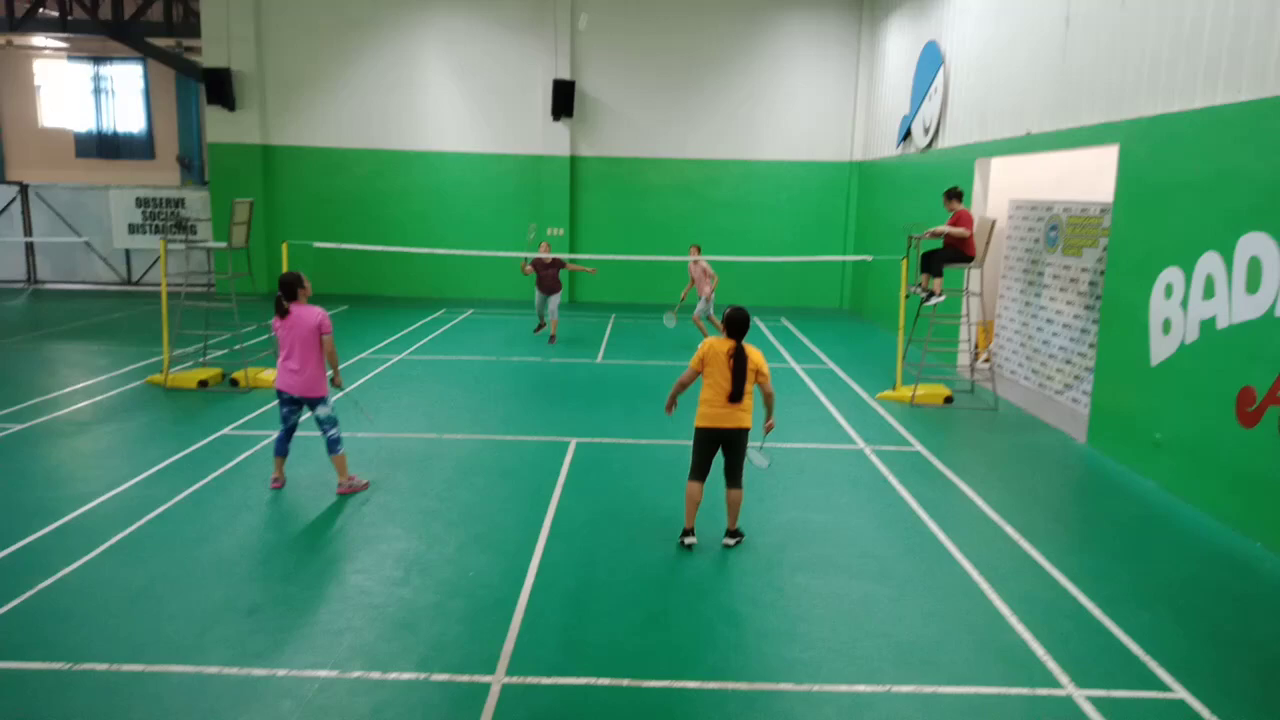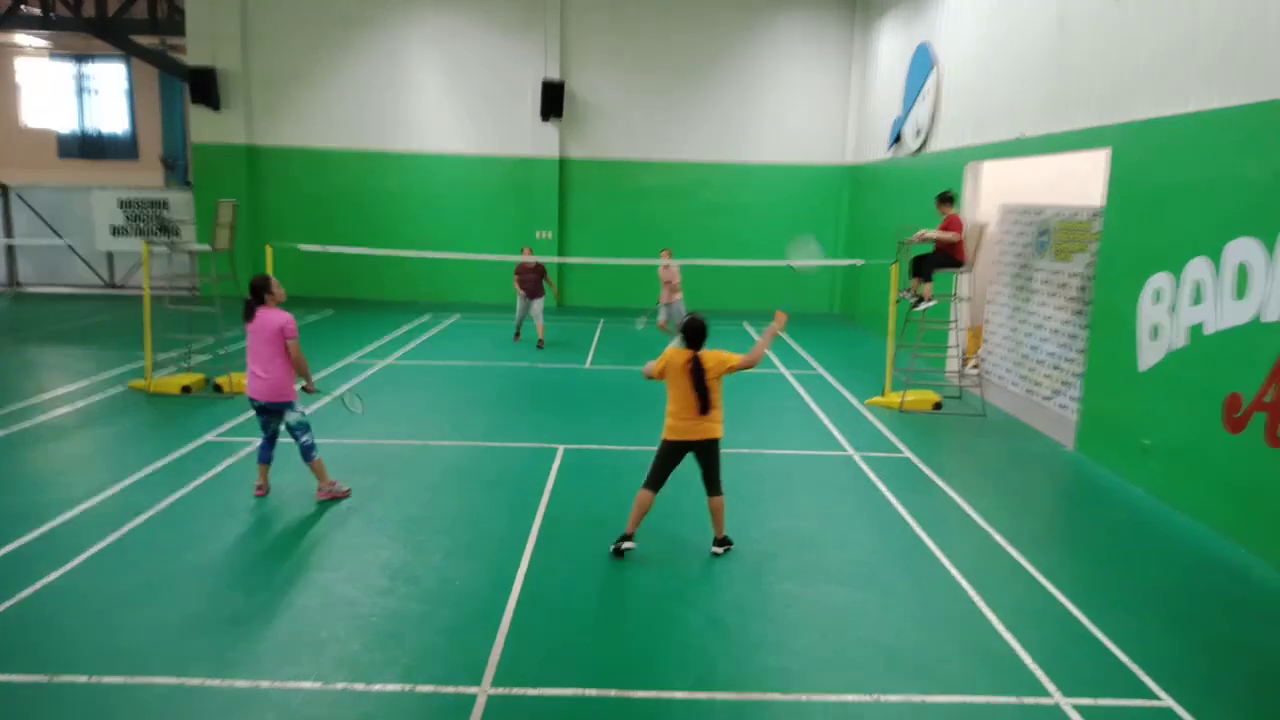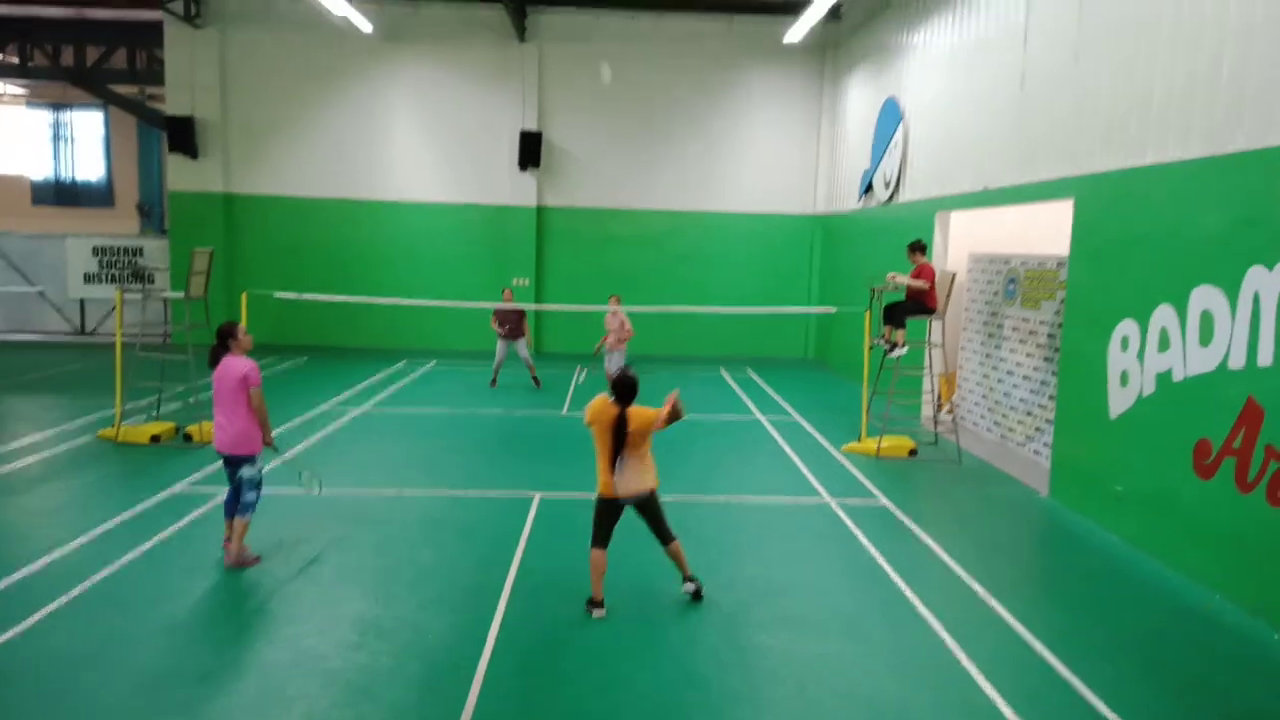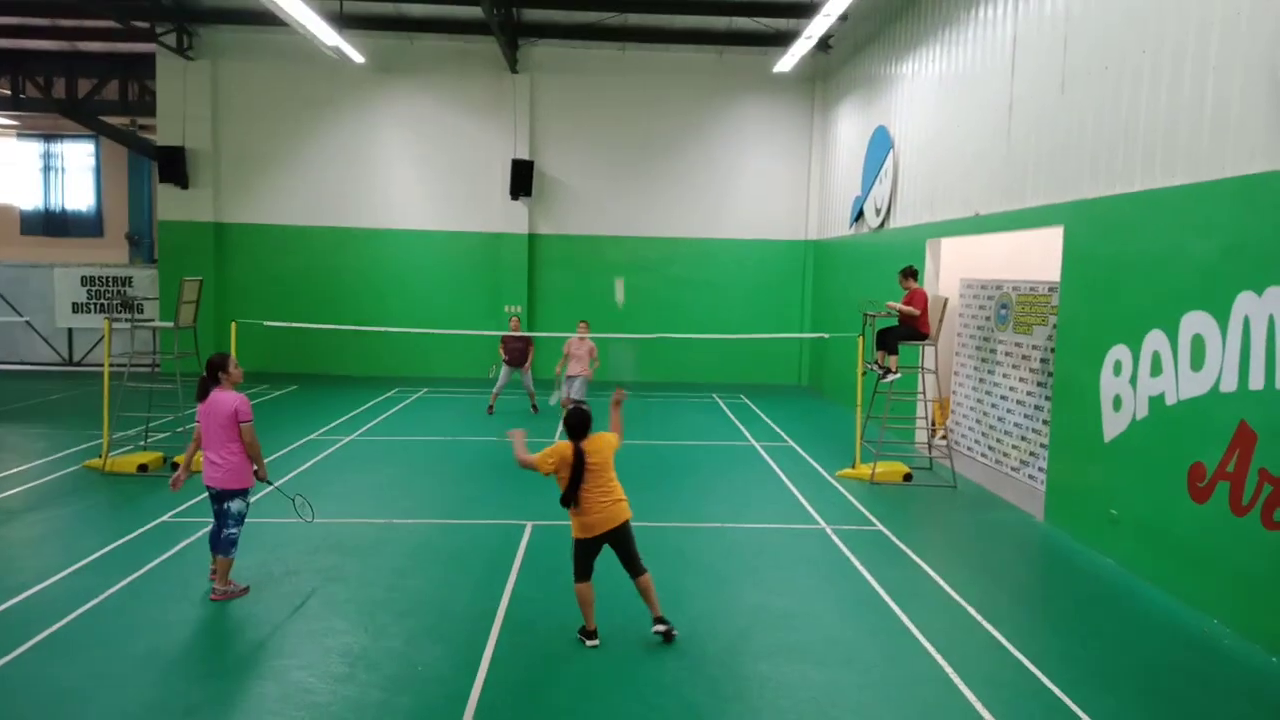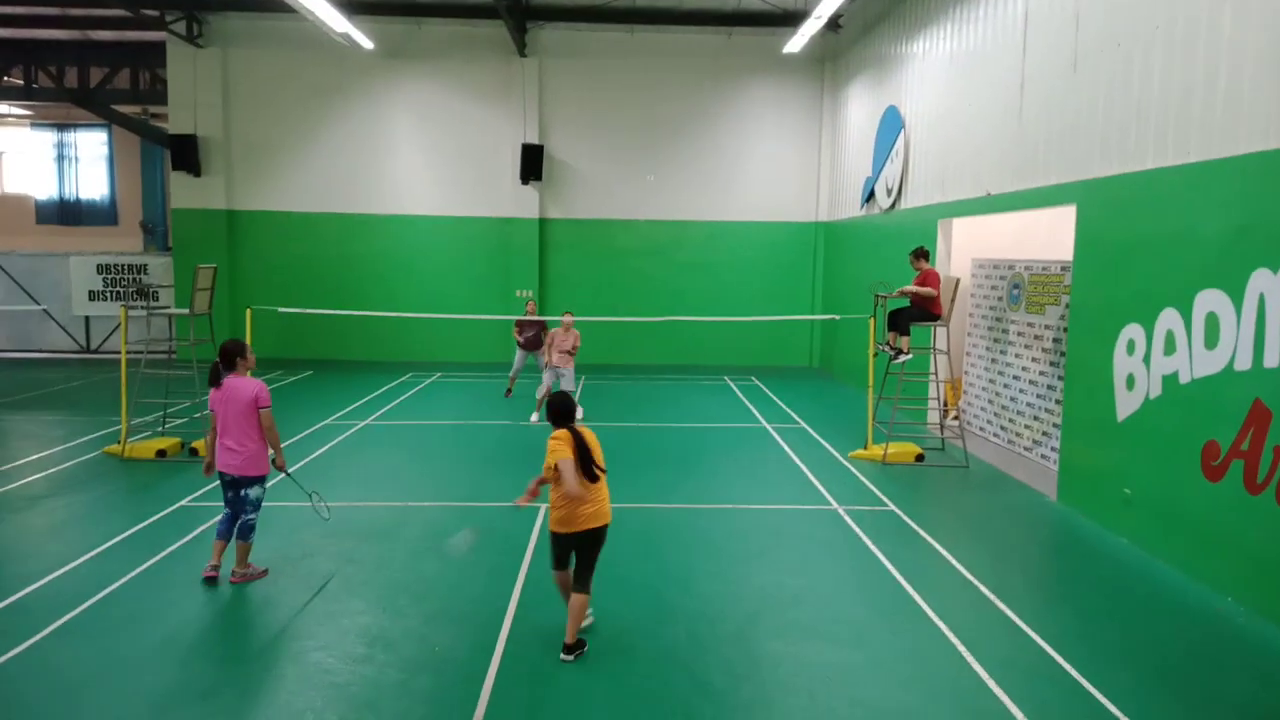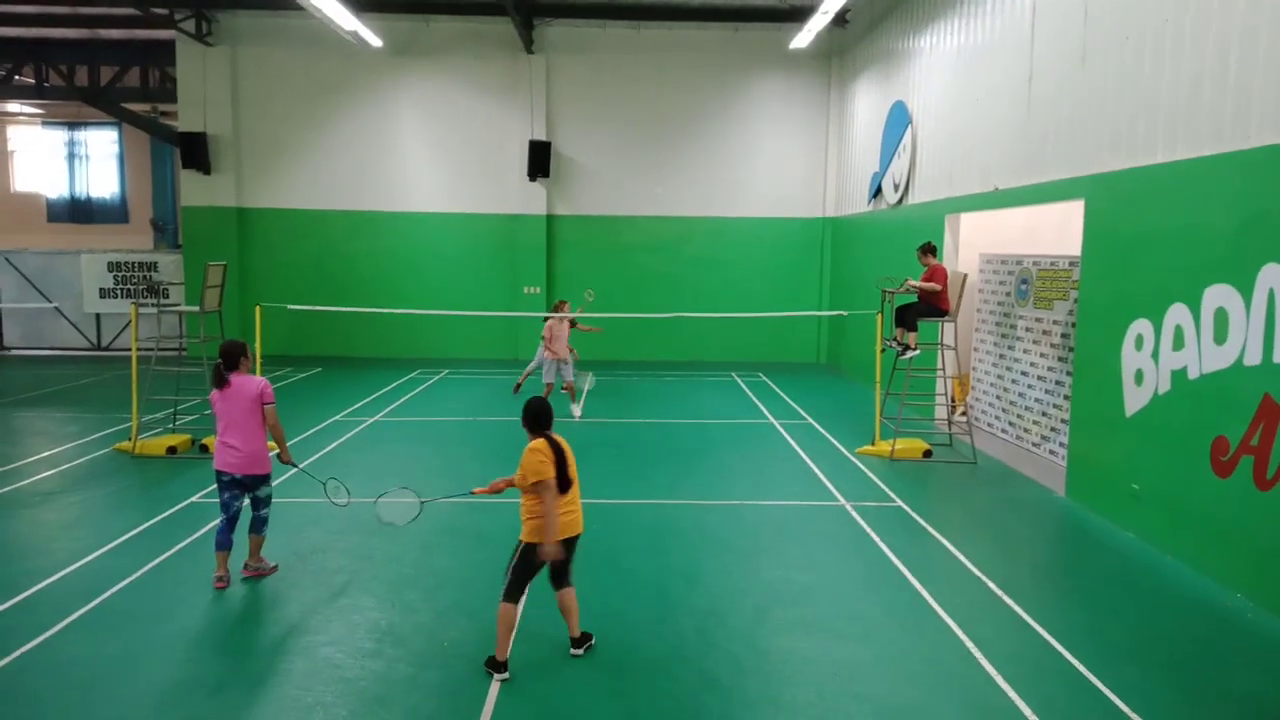
dt=0.3s
person 1, frame 1
left shoulder: (709, 346)
right shoulder: (754, 355)
left elbow: (687, 378)
right elbow: (767, 392)
left wrist: (671, 398)
right wrist: (769, 417)
left hip: (707, 422)
right hip: (738, 425)
left knee: (697, 476)
right knee: (734, 479)
left ankle: (688, 531)
right ankle: (732, 531)
person 1, frame 2
left shoulder: (670, 356)
right shoulder: (716, 360)
left elbow: (649, 373)
right elbow: (752, 360)
left wrist: (650, 365)
right wrist: (772, 330)
left hip: (676, 434)
right hip: (708, 434)
left knee: (651, 484)
right knee: (713, 487)
left ankle: (628, 536)
right ankle: (719, 539)
person 1, frame 3
left shoulder: (598, 410)
right shoulder: (643, 417)
right elbow: (677, 415)
left wrist: (603, 397)
right wrist: (674, 404)
left hip: (610, 490)
right hip: (642, 488)
left knee: (599, 543)
right knee: (664, 534)
left ankle: (596, 601)
right ankle: (689, 580)
person 1, frame 4
left shoulder: (558, 453)
right shoulder: (603, 443)
left elbow: (523, 460)
right elbow: (617, 434)
left wrist: (518, 438)
right wrist: (616, 406)
left hip: (586, 527)
right hip: (618, 517)
left knee: (582, 576)
right knee: (636, 567)
left ankle: (590, 631)
right ankle: (659, 619)
person 1, frame 5
left shoulder: (560, 440)
right shoulder: (586, 434)
left elbow: (568, 473)
left wrist: (570, 488)
right wrist: (539, 482)
left hip: (566, 522)
right hip: (598, 520)
left knee: (560, 565)
right knee: (583, 579)
left ankle: (580, 612)
right ankle: (570, 644)
person 1, frame 6
left shoulder: (535, 449)
right shoulder: (558, 443)
left elbow: (548, 497)
left wrist: (549, 540)
right wrist: (509, 481)
left hip: (541, 534)
right hip: (569, 528)
left knee: (512, 593)
right knee: (562, 581)
left ankle: (500, 661)
right ankle: (577, 639)
person 2, frame 1
left shoulder: (279, 318)
right shoulder: (318, 315)
right elbow: (329, 351)
right wrist: (336, 375)
left hip: (285, 385)
right hip: (313, 386)
left knee: (286, 429)
right knee: (331, 430)
left ankle: (277, 476)
right ankle: (345, 481)
person 2, frame 2
left shoulder: (252, 320)
right shoulder: (284, 319)
right elbow: (295, 356)
right wrist: (308, 380)
left hip: (255, 391)
right hip: (279, 392)
left knee: (268, 436)
right knee: (303, 436)
left ankle: (261, 483)
right ankle: (325, 486)
person 2, frame 3
left shoulder: (220, 367)
right shoulder: (248, 366)
right elbow: (257, 405)
right wrist: (267, 432)
left hip: (223, 440)
right hip: (245, 443)
left knee: (236, 489)
right knee: (250, 493)
left ankle: (230, 538)
right ankle: (235, 551)
person 2, frame 4
left shoulder: (205, 401)
right shoulder: (239, 400)
left elbow: (196, 440)
right elbow: (249, 441)
left wrist: (183, 469)
right wrist: (260, 466)
left hip: (212, 476)
right hip: (236, 478)
left knee: (220, 524)
right knee: (232, 529)
left ankle: (216, 569)
right ankle: (221, 586)
person 2, frame 5
left shoulder: (216, 390)
right shoulder: (257, 388)
left elbow: (213, 428)
right elbow: (268, 427)
left wrist: (209, 456)
right wrist: (279, 455)
left hip: (225, 464)
right hip: (253, 465)
left knee: (230, 512)
right knee: (248, 516)
left ankle: (213, 564)
right ankle: (241, 569)
person 2, frame 6
left shoulder: (216, 391)
right shoulder: (260, 384)
right elbow: (272, 423)
right wrist: (284, 451)
left hip: (224, 464)
right hip: (254, 463)
left knee: (227, 517)
right knee: (261, 511)
left ankle: (221, 573)
right ankle: (254, 563)
